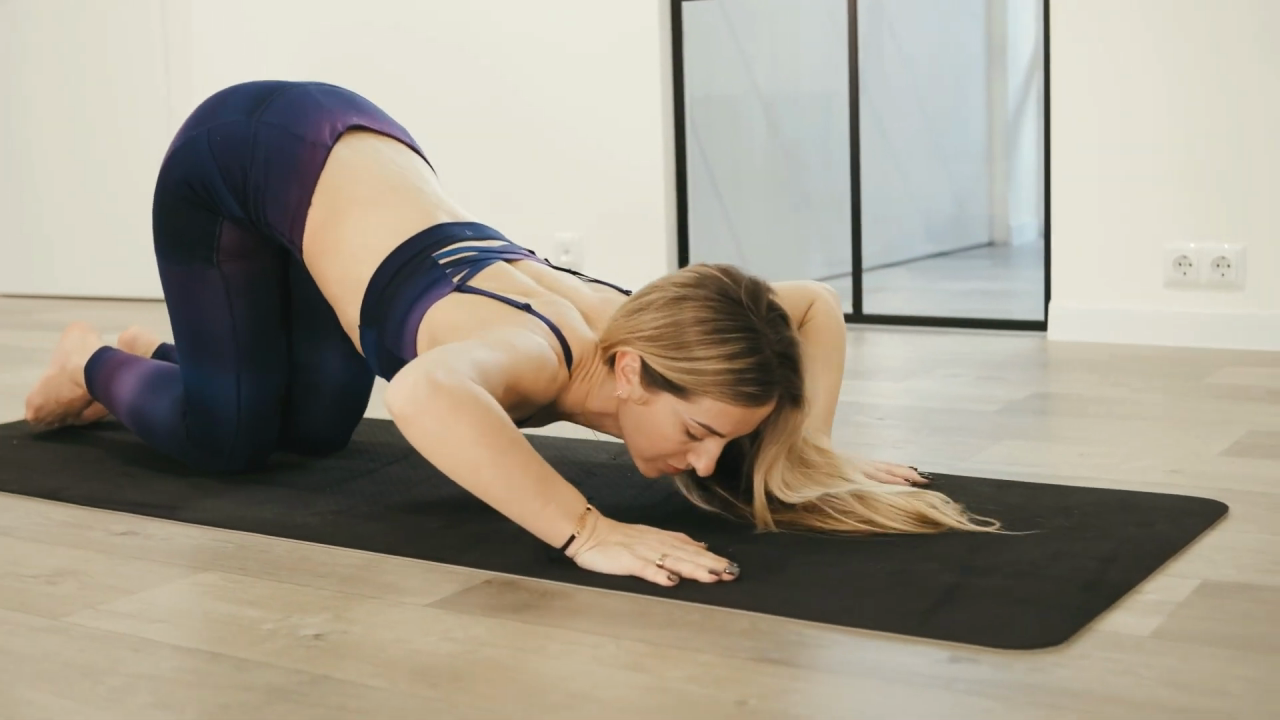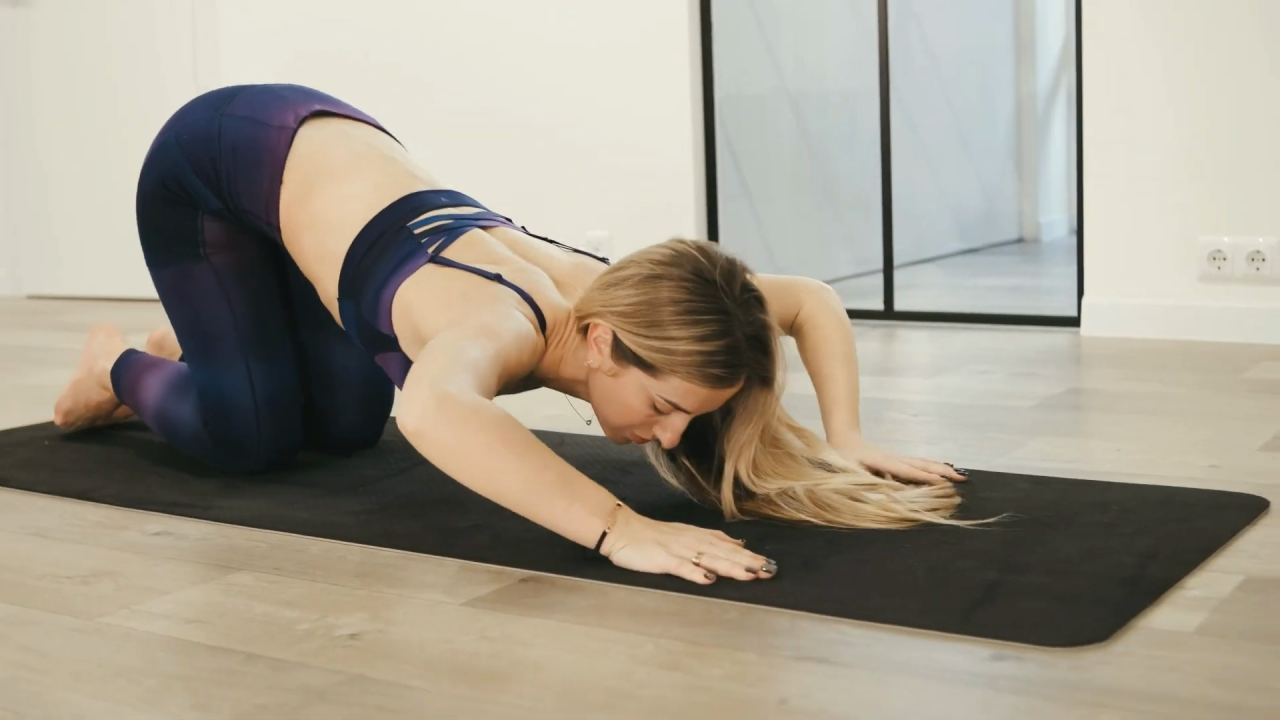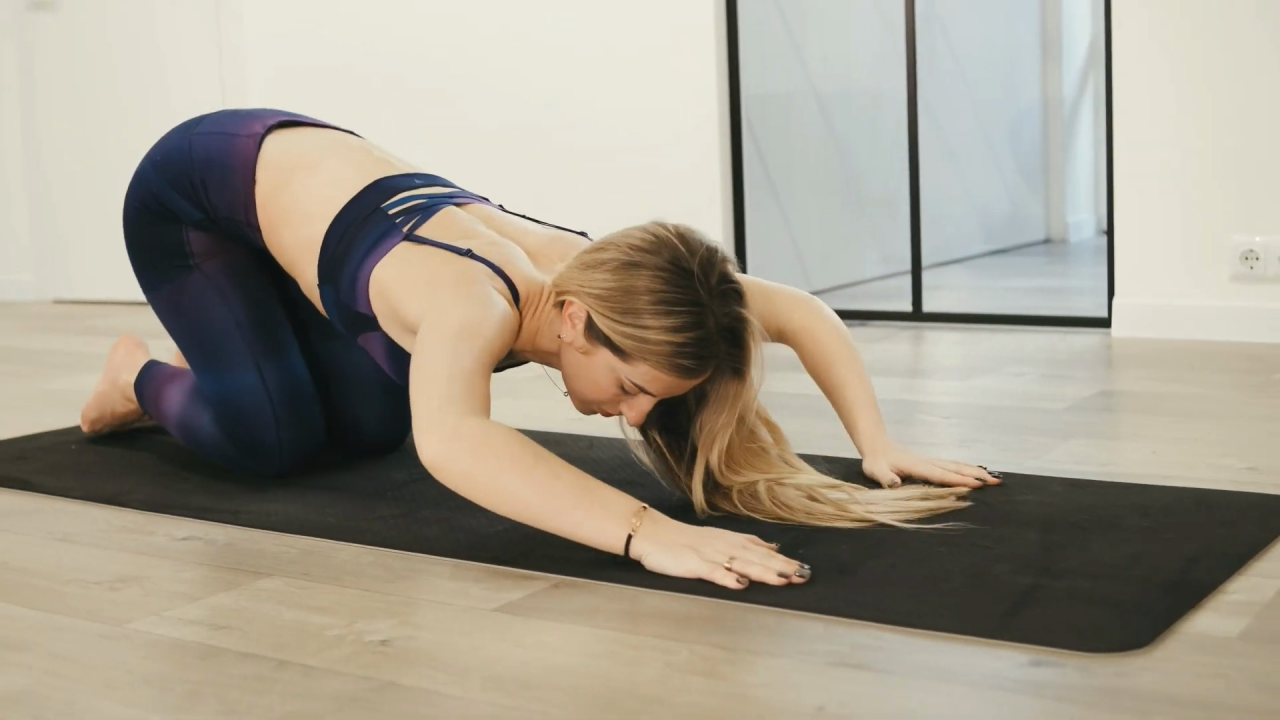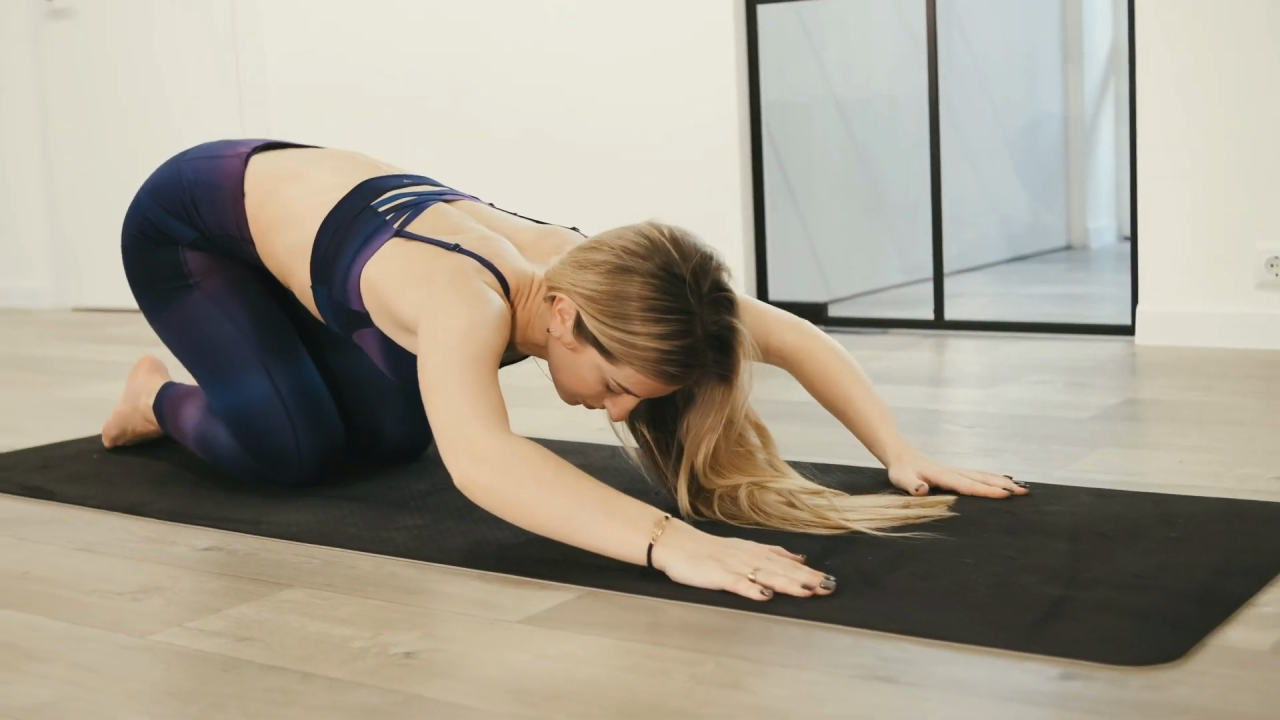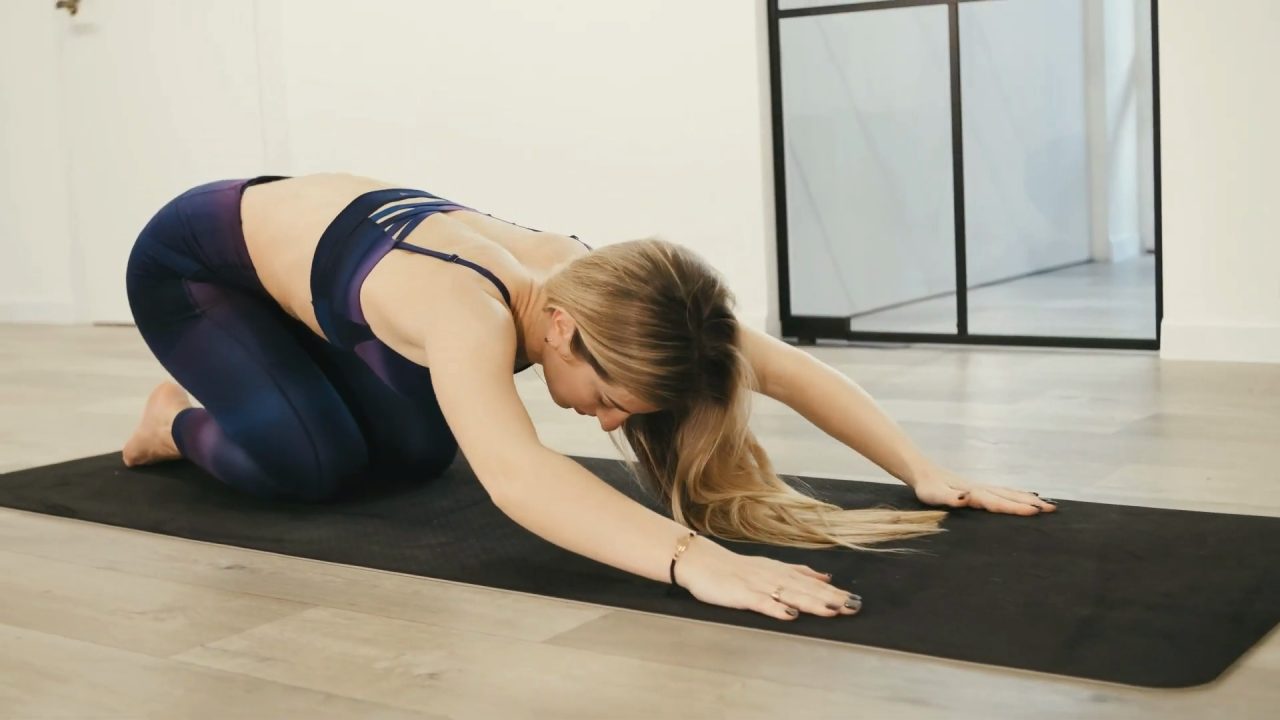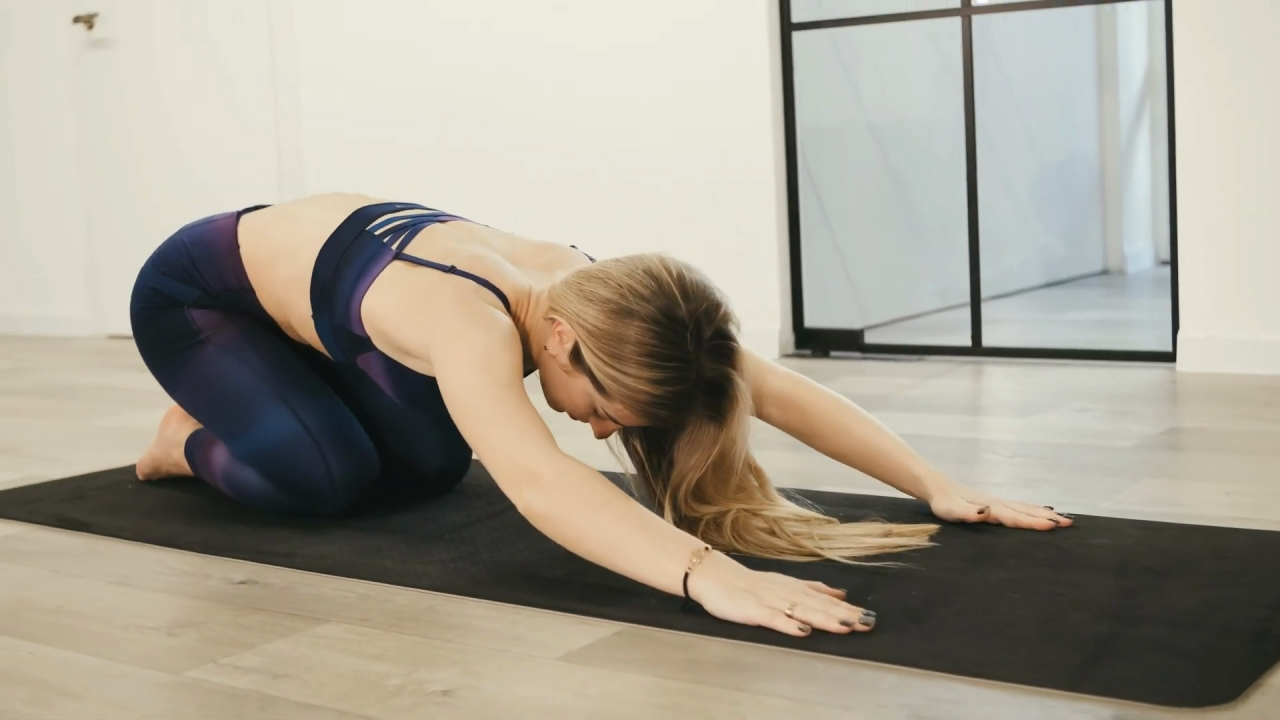
dt=0.3s
person 1, frame 1
left shoulder: (644, 334)
right shoulder: (527, 355)
left elbow: (814, 302)
right elbow: (428, 394)
left wrist: (815, 450)
right wrist: (585, 532)
left hip: (343, 145)
right hip: (236, 158)
left knee: (317, 429)
right knee: (228, 434)
left ankle: (155, 351)
right ankle: (95, 366)
person 1, frame 2
left shoulder: (620, 303)
right shoulder: (504, 328)
left elbow: (812, 300)
right elbow: (434, 410)
left wrist: (841, 445)
right wrist: (616, 528)
left hip: (326, 145)
right hip: (213, 160)
left knee: (345, 426)
right knee: (252, 436)
left ankle: (185, 354)
right ankle: (121, 368)
person 1, frame 3
left shoulder: (600, 279)
right shoulder: (477, 305)
left elbow: (802, 312)
right elbow: (452, 442)
left wrist: (877, 446)
right wrist: (645, 532)
left hip: (300, 174)
right hip: (194, 189)
left knee: (370, 427)
right knee: (272, 435)
left ankle: (213, 363)
right ankle: (144, 380)
person 1, frame 4
left shoulder: (595, 278)
right shoulder: (470, 300)
left elbow: (792, 335)
right elbow: (480, 458)
left wrist: (899, 455)
right wrist: (669, 541)
left hip: (295, 202)
right hip: (188, 219)
left knee: (393, 436)
right knee: (289, 444)
left ankle: (238, 378)
right ankle: (165, 399)
person 1, frame 5
left shoulder: (593, 285)
right shoulder: (469, 308)
left elbow: (788, 367)
right elbow: (513, 474)
left wrist: (925, 472)
right wrist: (696, 562)
left hip: (295, 251)
right hip: (193, 258)
left knee: (415, 453)
right knee: (312, 460)
left ankle: (243, 400)
right ankle: (182, 422)
person 1, frame 6
left shoulder: (593, 296)
right shoulder: (470, 319)
left elbow: (779, 390)
right elbow: (537, 481)
left wrist: (938, 487)
right wrist: (710, 574)
left hip: (303, 275)
right hip: (196, 290)
left knee: (429, 465)
right knee: (325, 475)
left ankle: (280, 411)
right ankle: (194, 443)
